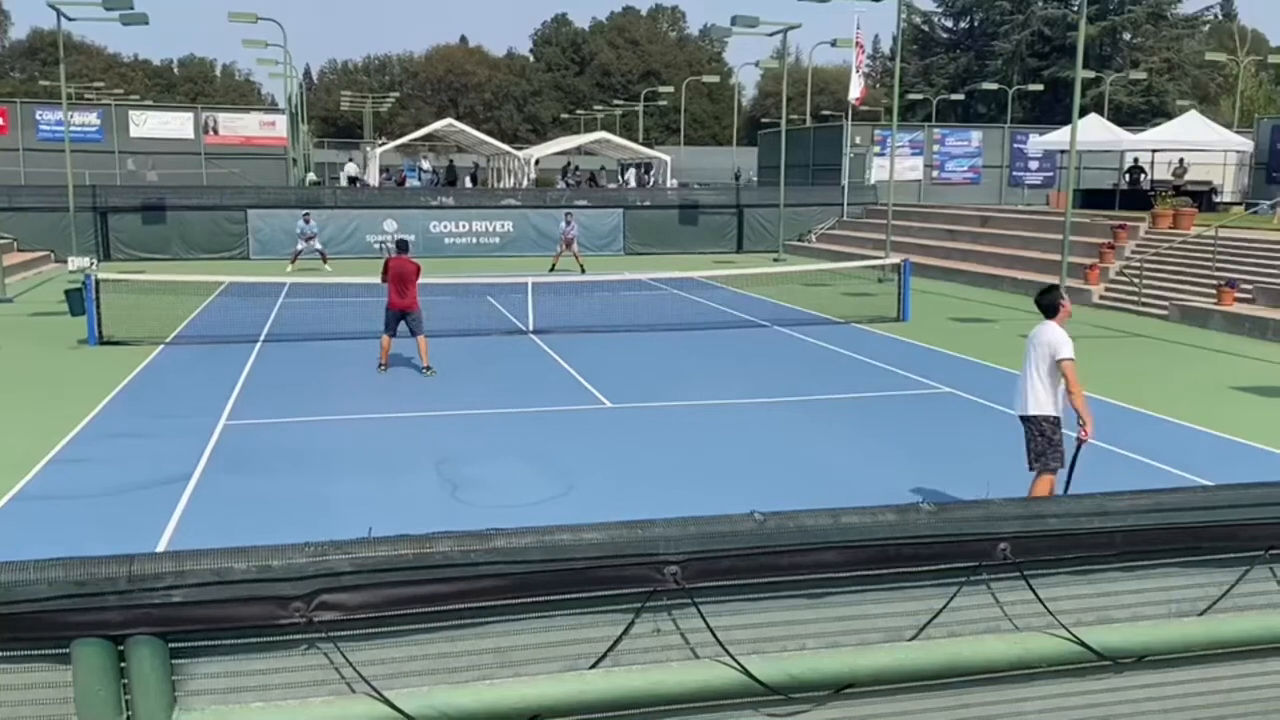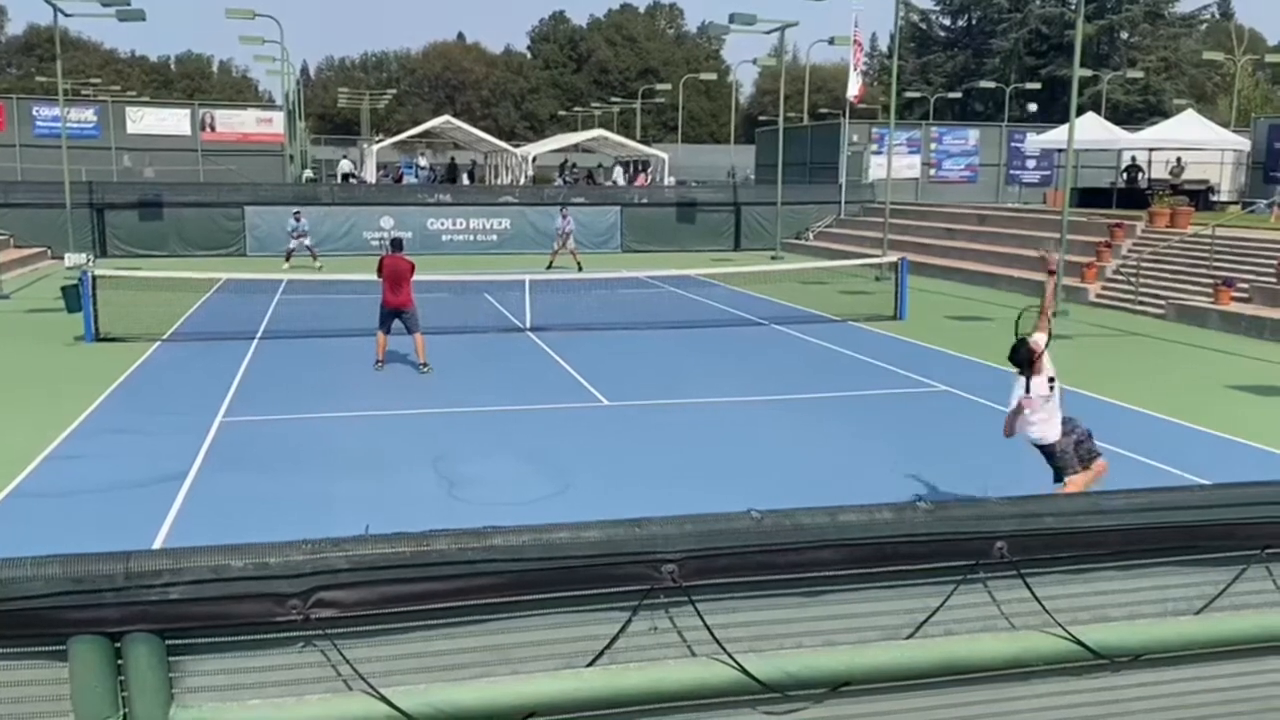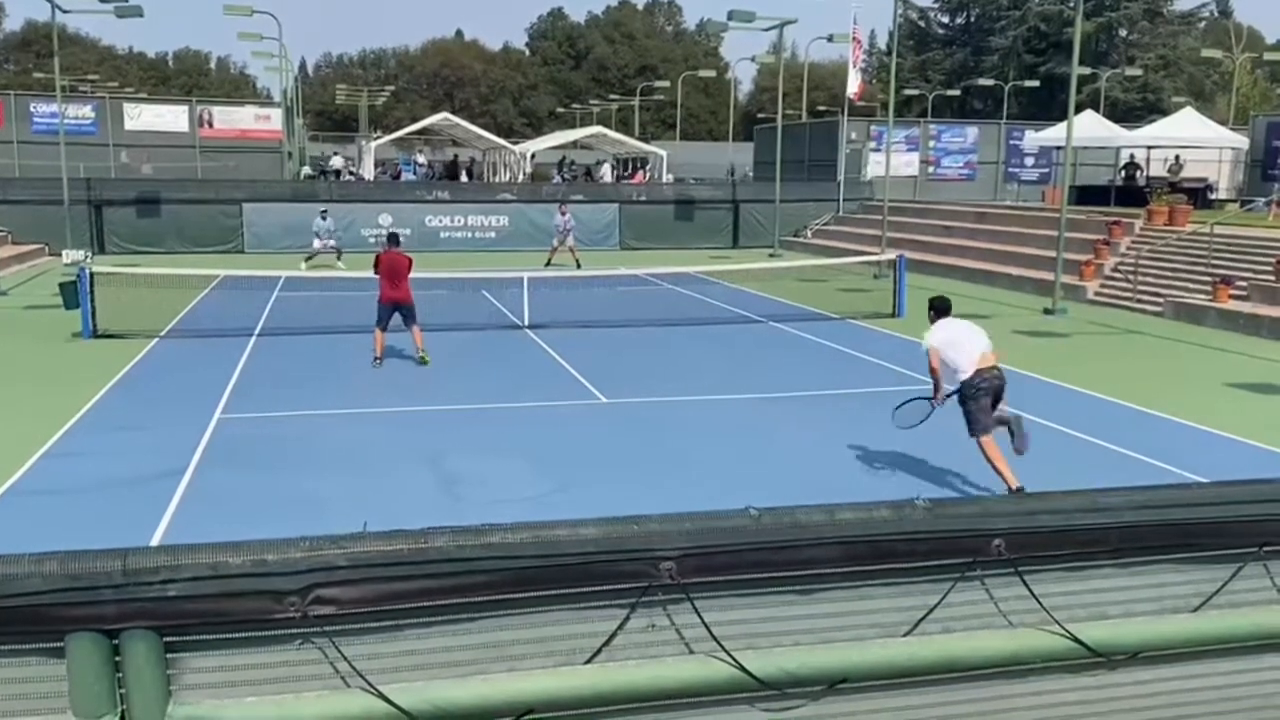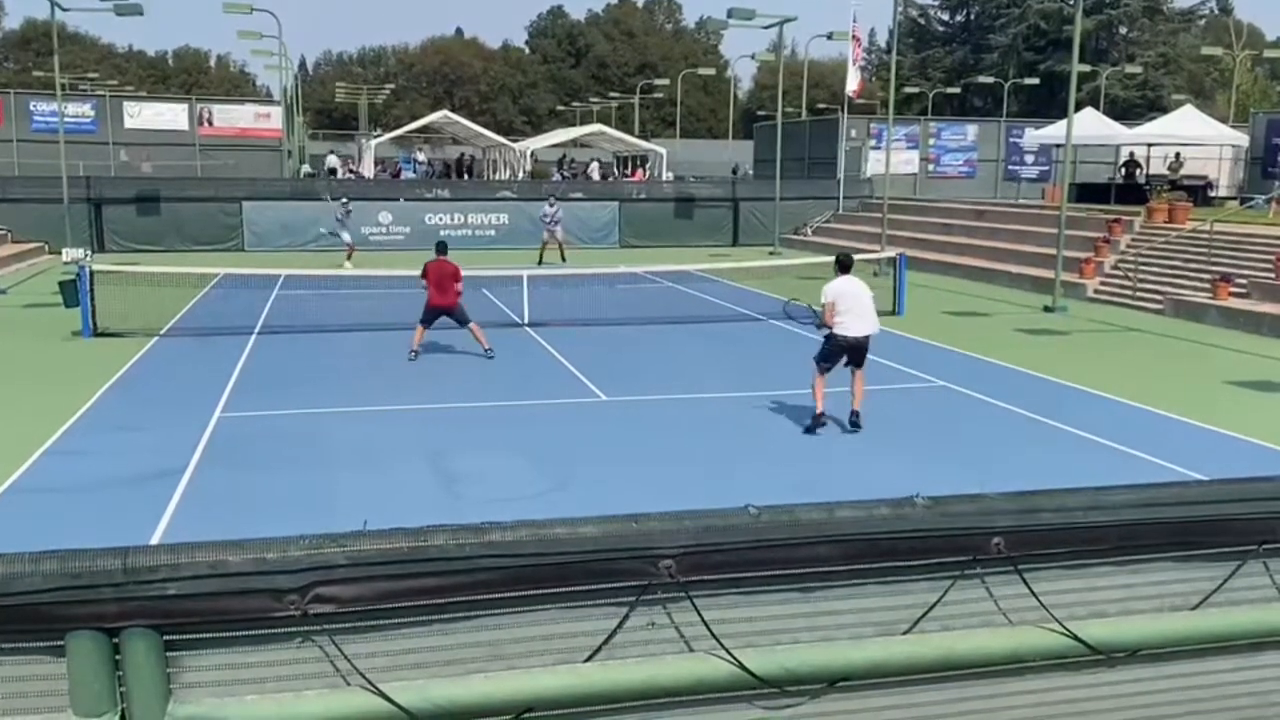
dt=0.7s
person 1, frame 1
left shoulder: (1041, 331)
right shoulder: (1060, 339)
right elbow: (1073, 388)
right wrist: (1086, 420)
left hip: (1032, 407)
right hip: (1042, 412)
left knee: (1049, 467)
right knee: (1046, 471)
person 1, frame 2
left shoulder: (1037, 347)
right shoulder: (1024, 390)
left elbow: (1045, 313)
right elbow: (1008, 432)
left wrist: (1052, 275)
right wrist: (1017, 411)
left hip: (1066, 427)
right hip: (1051, 438)
left knee: (1099, 466)
right knee: (1075, 483)
person 1, frame 3
left shoulder: (933, 333)
right shoulder: (969, 325)
left elbow: (934, 365)
right elbow: (992, 356)
left wrist: (938, 389)
left hip: (974, 383)
right hip: (996, 375)
left knee: (985, 440)
right knee: (987, 421)
left ankle: (1015, 489)
right ankle: (1006, 419)
person 1, frame 4
left shoulder: (830, 288)
right shoulder: (863, 286)
left elbow: (827, 320)
right elbow: (872, 316)
left wrist: (824, 323)
left hip: (839, 337)
right hip: (862, 337)
left knee: (819, 374)
right knee: (857, 371)
left ankle: (818, 415)
right ankle: (855, 415)
